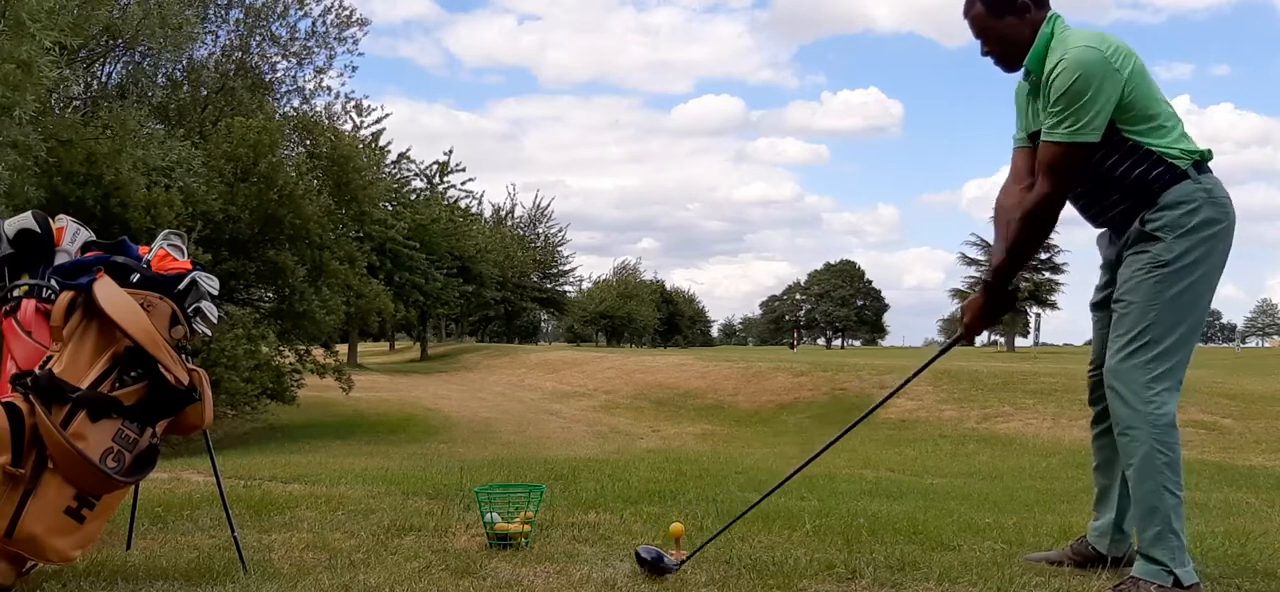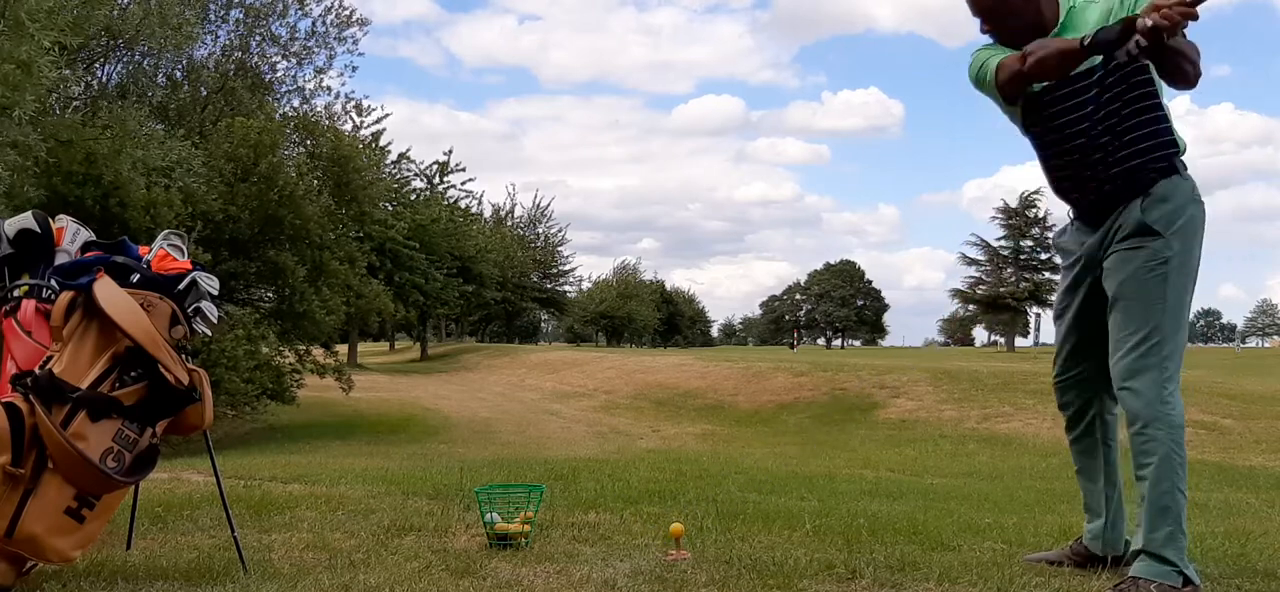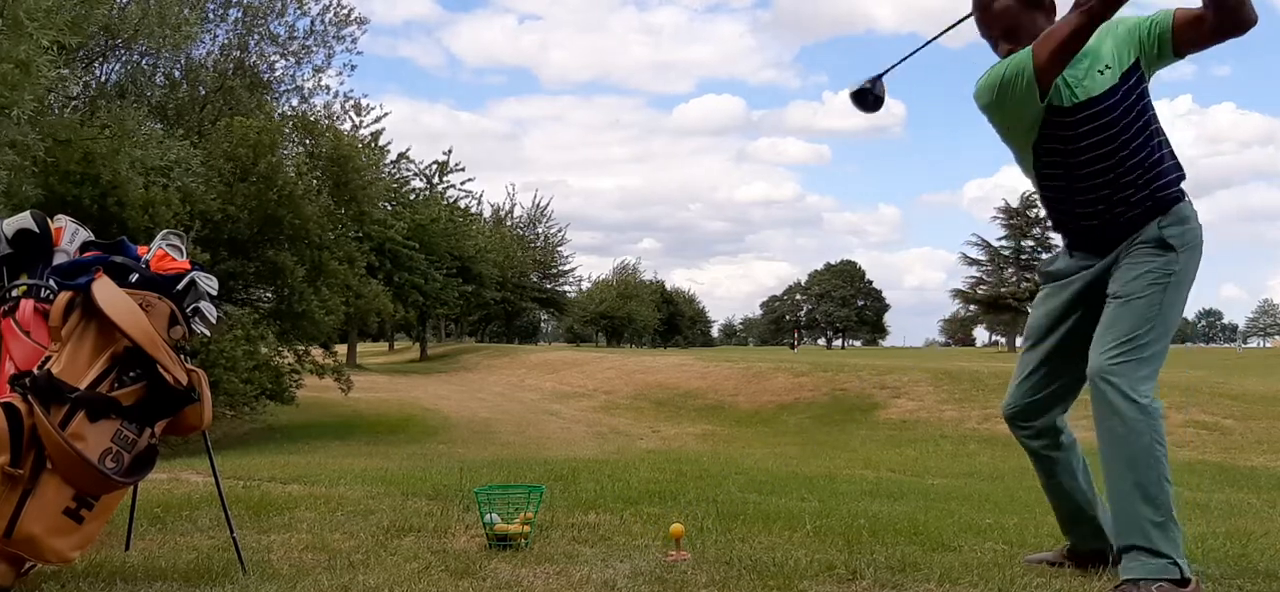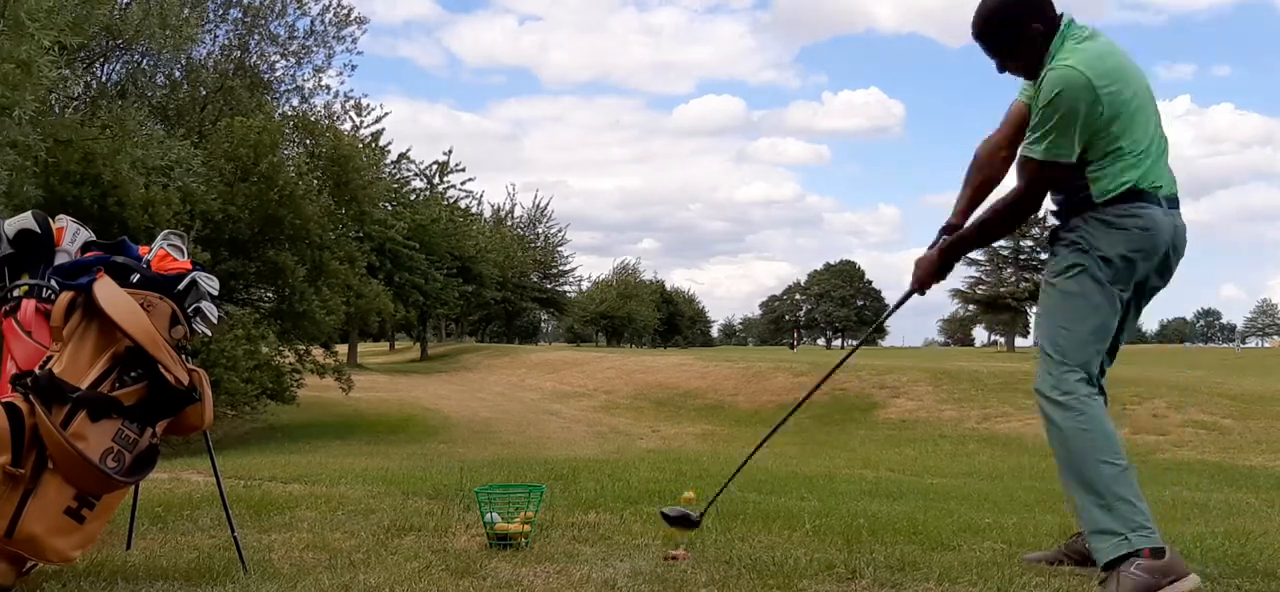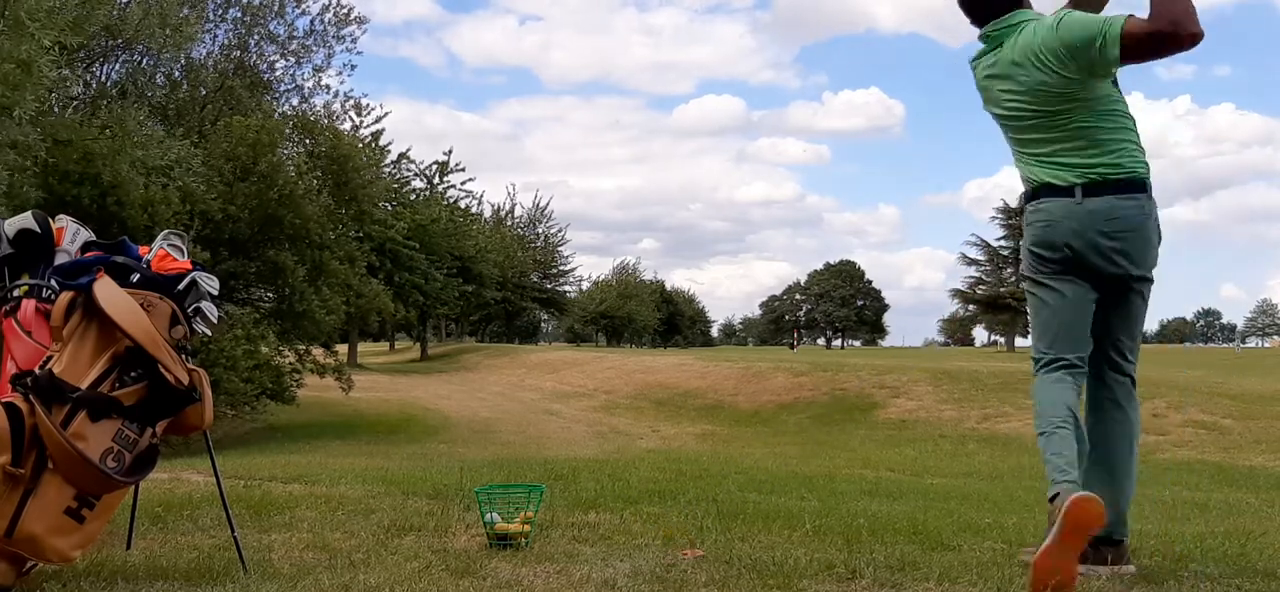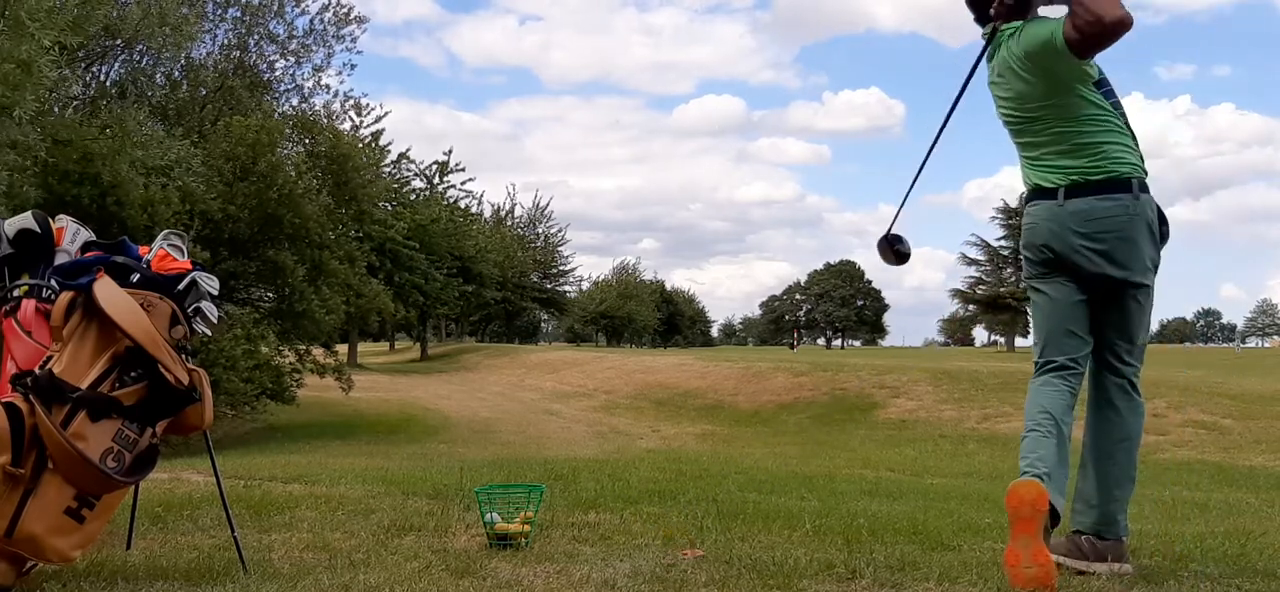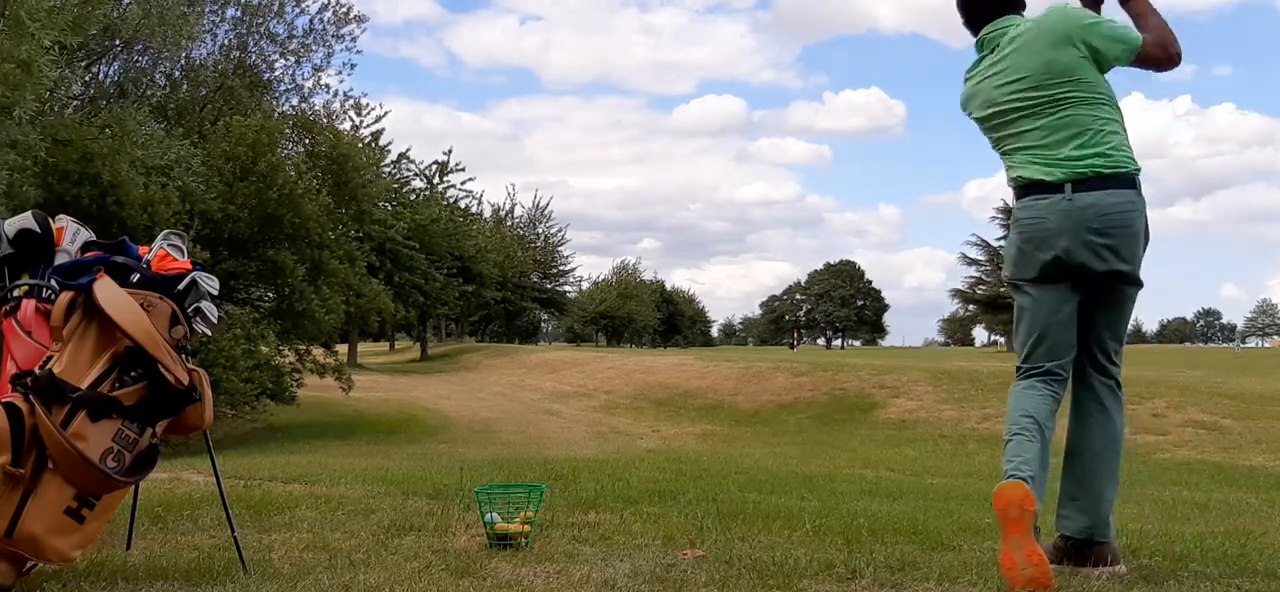
dt=0.3s
person 1, frame 1
left shoulder: (1082, 58)
right shoulder: (1033, 83)
left elbow: (1049, 194)
right elbow: (1017, 187)
left wrist: (993, 285)
right wrist: (1000, 273)
left hip: (1179, 216)
right hip: (1132, 228)
left knee: (1136, 381)
right knee: (1109, 382)
right ankle: (1110, 538)
person 1, frame 2
right shoulder: (987, 65)
left elbow: (1185, 72)
right elbow: (1035, 66)
left hip: (1155, 211)
right hip: (1087, 226)
left knee: (1141, 380)
right knee: (1077, 384)
right ankle: (1103, 537)
person 1, frame 3
right shoulder: (997, 88)
left hip: (1158, 234)
right hip: (1081, 255)
left knee: (1114, 376)
right knee: (1026, 407)
right ankle: (1092, 540)
person 1, frame 4
left shoulder: (1067, 78)
left elbow: (1025, 200)
right elbow: (1005, 137)
left wrist: (950, 250)
right wrist: (954, 224)
left hip: (1107, 232)
right hip: (1154, 228)
left knee: (1064, 385)
right knee: (1080, 380)
right ankle: (1104, 535)
person 1, frame 5
left shoulder: (984, 67)
left hip: (1056, 221)
right hip: (1131, 214)
left knee: (1057, 367)
right knee: (1114, 374)
left ankle: (1069, 492)
right ankle: (1103, 535)
person 1, frame 6
left shoulder: (1000, 61)
left hip: (1049, 220)
right hip: (1117, 213)
left knee: (1056, 370)
right knee: (1117, 375)
left ankle: (1035, 485)
right ankle: (1101, 535)
person 1, frame 7
left shoulder: (973, 89)
right elbow: (1166, 53)
left hip: (1039, 218)
right hip: (1114, 209)
left knee: (1039, 373)
right knee: (1100, 374)
left ankle: (1019, 485)
right ankle: (1089, 536)
